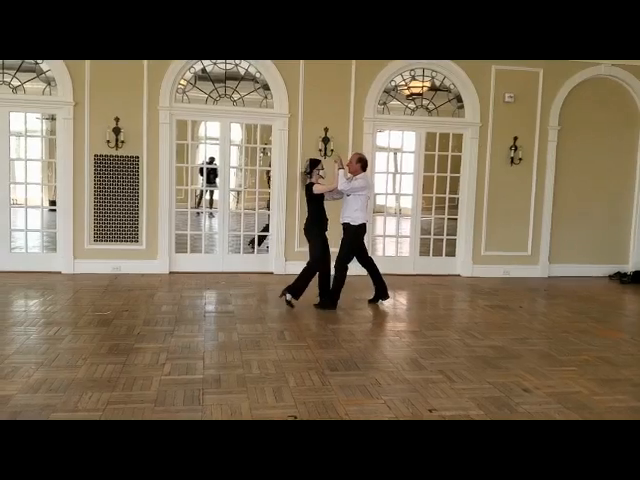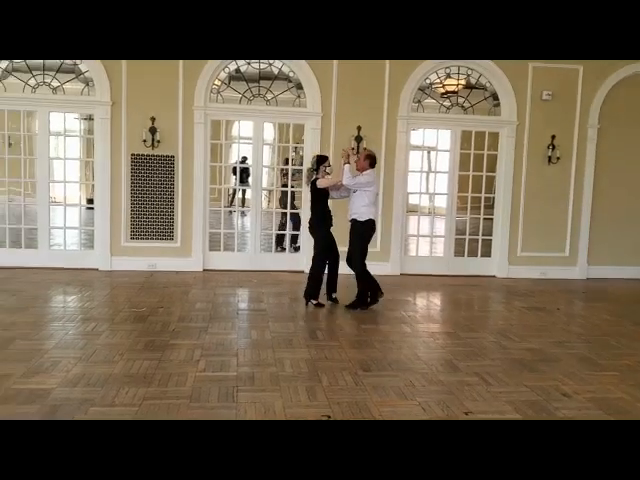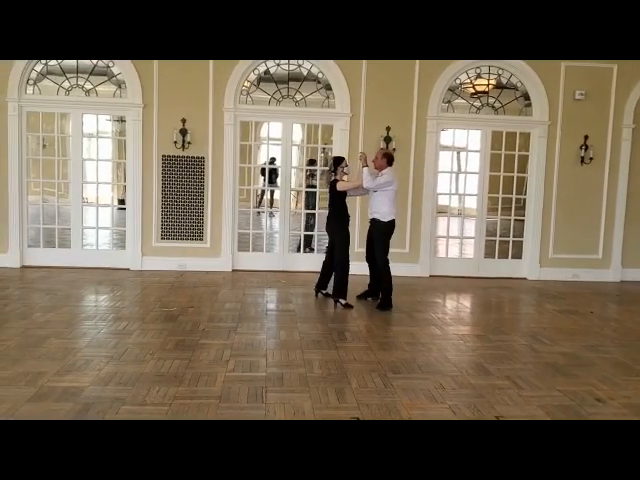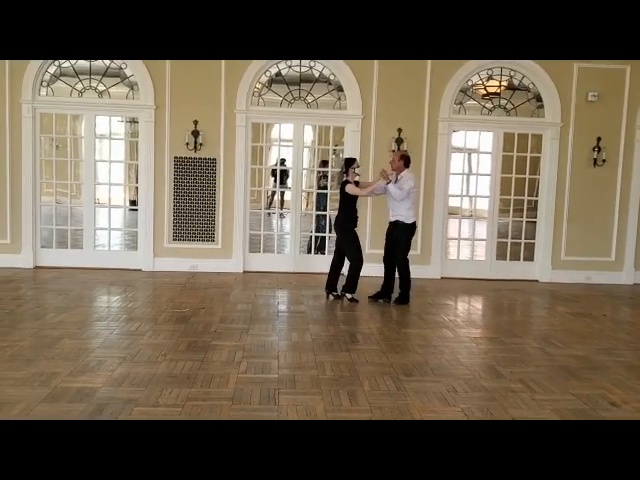
dt=0.5s
person 1, frame 1
left shoulder: (363, 182)
right shoulder: (353, 181)
left elbow: (342, 187)
right elbow: (339, 191)
left wrist: (339, 168)
left hip: (354, 228)
right hip: (352, 227)
left knee: (341, 263)
right knee: (365, 260)
left ankle: (331, 300)
right ankle: (381, 291)
person 1, frame 2
left shoulder: (369, 178)
right shoulder: (361, 178)
left elbow: (347, 182)
right elbow: (346, 189)
left wrist: (346, 162)
left hip: (364, 224)
right hip: (359, 224)
left knee: (357, 262)
right knee: (352, 260)
left ankle: (362, 300)
right ankle: (374, 290)
person 1, frame 3
left shoulder: (388, 177)
right shoulder: (378, 176)
left elbow: (368, 185)
right elbow: (362, 189)
left wrist: (365, 165)
left hip: (384, 223)
right hip: (376, 222)
left knee: (381, 260)
right knee: (371, 258)
left ankle: (386, 300)
right ankle: (373, 290)
person 1, frame 4
left shoulder: (409, 179)
right shoulder: (393, 179)
left elbow: (400, 196)
right elbow: (375, 190)
left wrist: (388, 181)
left hip: (406, 225)
right hip: (394, 223)
left knee: (401, 259)
right knee: (388, 258)
left ankle: (404, 295)
right ankle: (386, 291)
person 2, frame 1
left shoulder: (314, 186)
right shoulder: (312, 187)
left elbow: (332, 193)
right elbow: (334, 187)
right wrist: (339, 168)
left hip: (317, 229)
right hip: (314, 229)
left knee: (324, 262)
right knee: (315, 263)
left ankle: (325, 296)
right ankle: (290, 292)
person 2, frame 2
left shoulder: (324, 183)
right shoulder: (317, 182)
left elbow: (338, 190)
right elbow: (338, 181)
left hip: (322, 225)
right hip: (318, 225)
left knee: (334, 257)
right knee: (320, 260)
left ankle: (331, 292)
right ankle: (311, 296)
person 2, frame 3
left shoulder: (340, 183)
right shoulder: (336, 184)
left elbow: (355, 185)
right elbow: (357, 184)
left hip: (335, 225)
right hip: (337, 225)
left knee: (332, 257)
right knee: (342, 261)
left ankle: (320, 287)
right ankle: (340, 297)
person 2, frame 4
left shoulder: (354, 184)
right shoulder: (346, 185)
left elbow: (369, 185)
right elbow: (364, 192)
left wrist: (385, 178)
right wrist: (381, 181)
left hip: (344, 225)
right hip: (345, 226)
left knee: (339, 257)
right knee: (356, 259)
left ankle: (331, 289)
right ankle: (348, 291)
